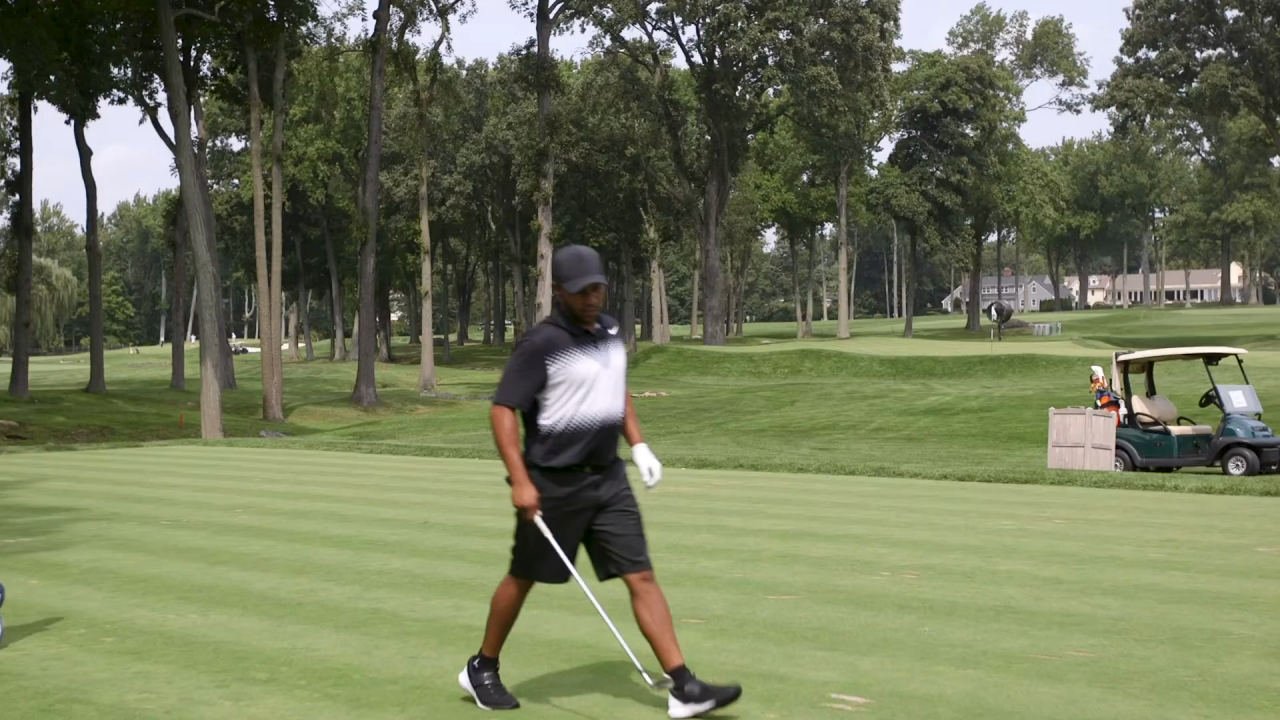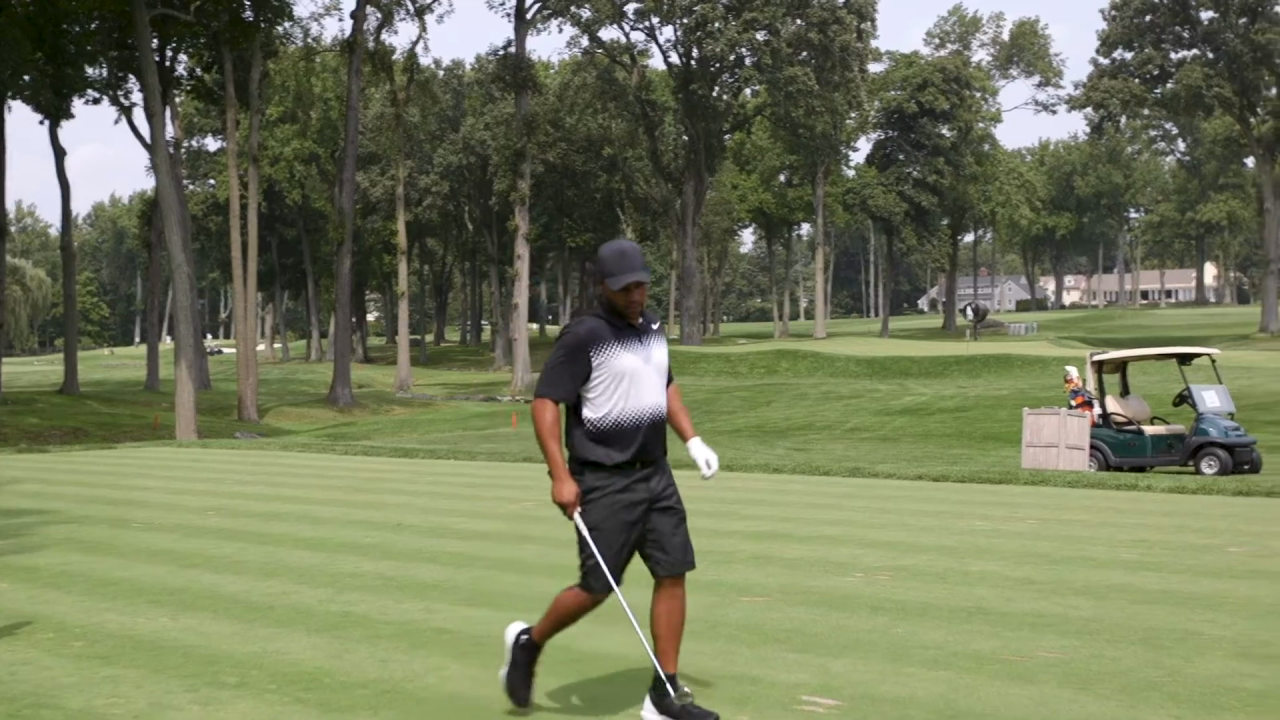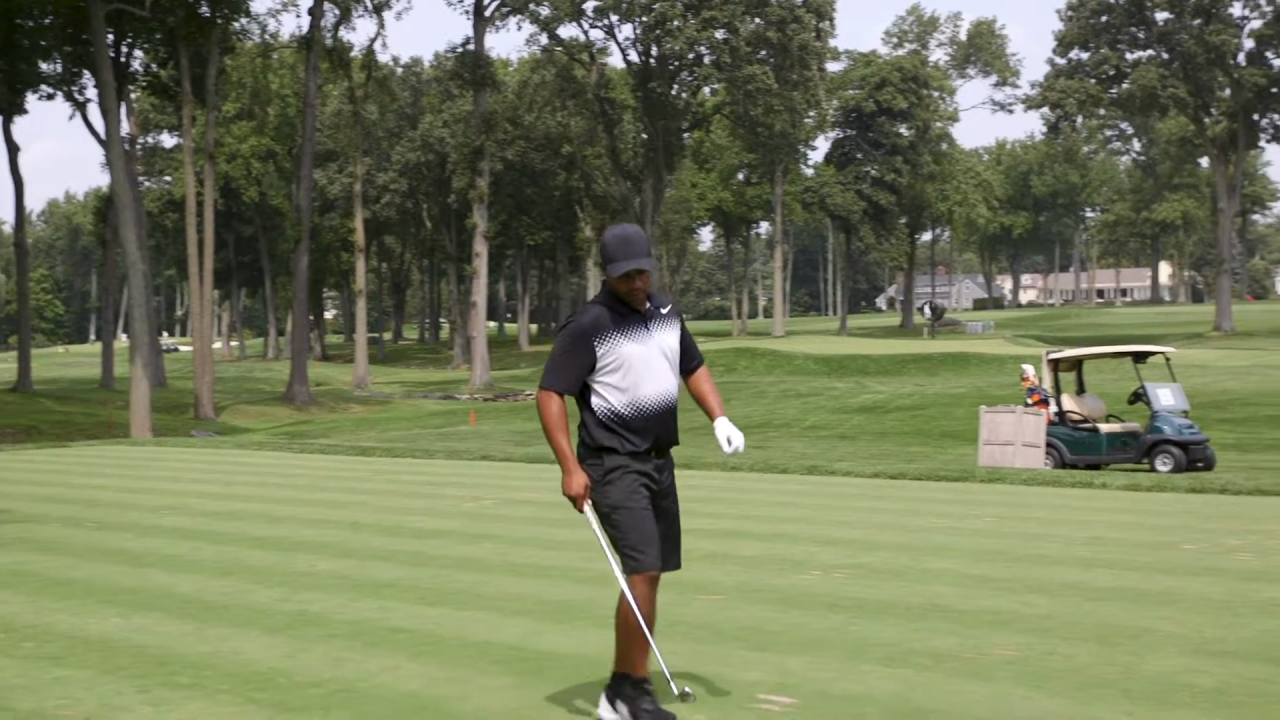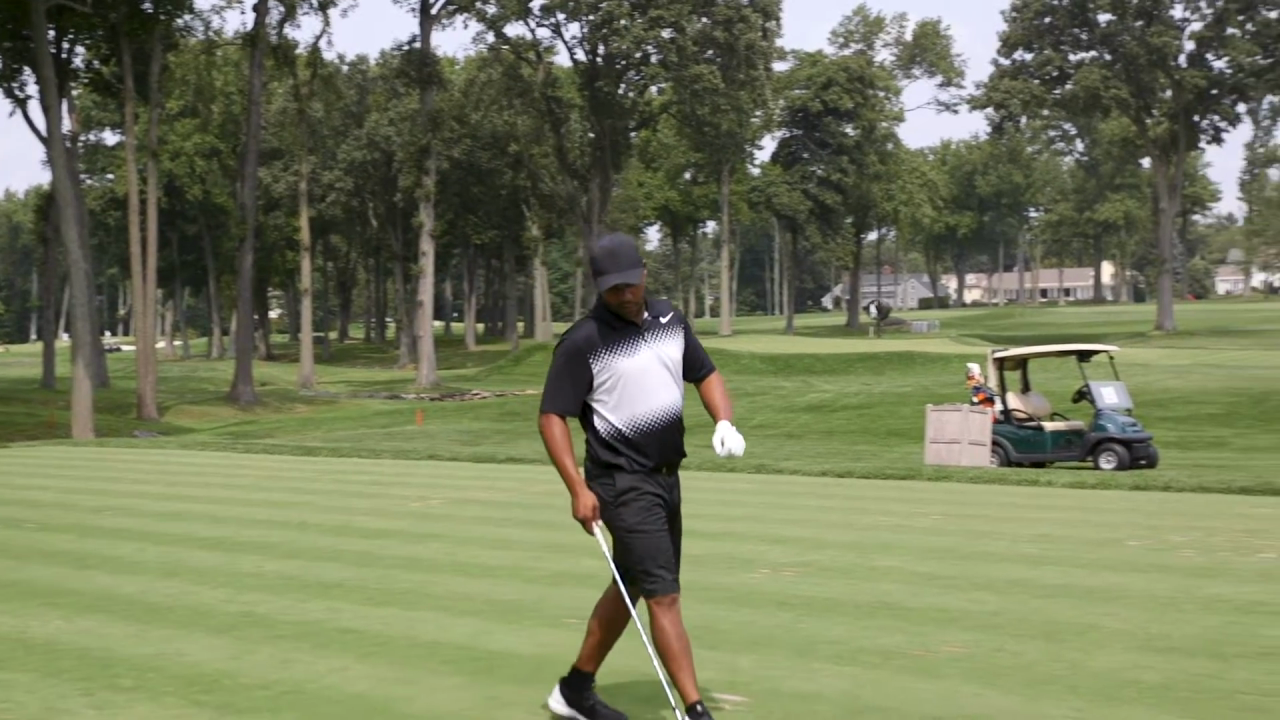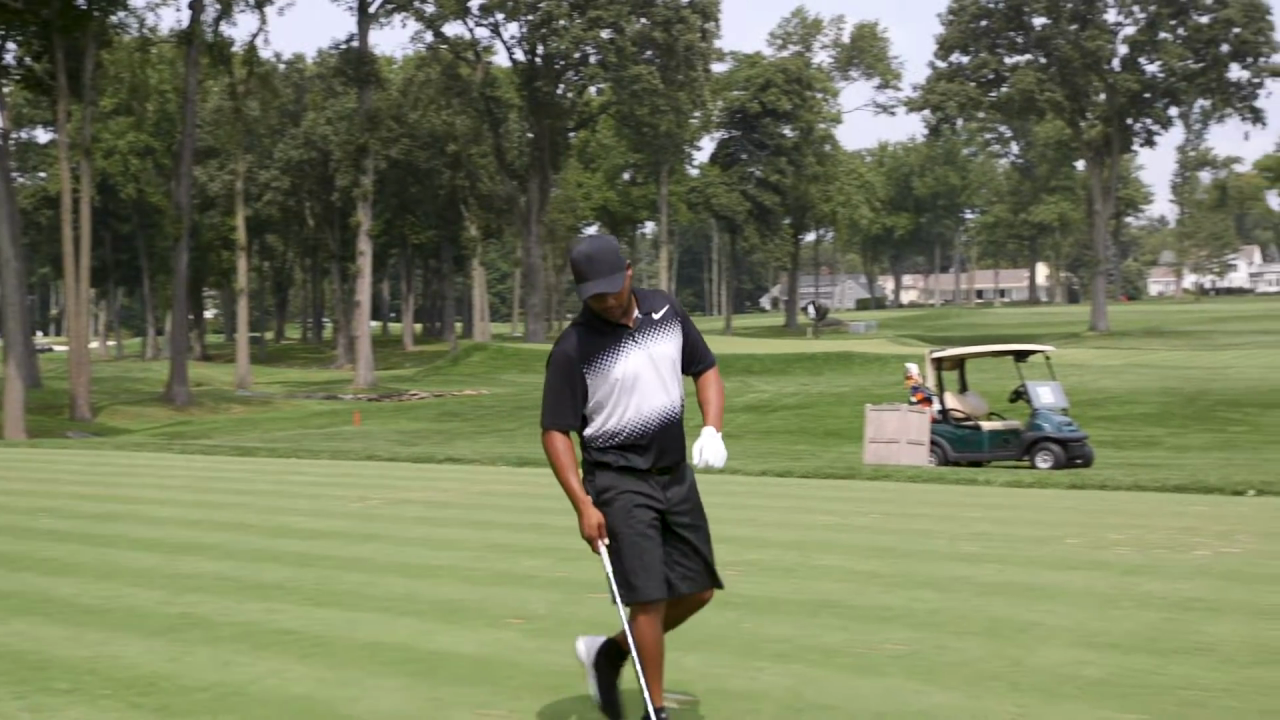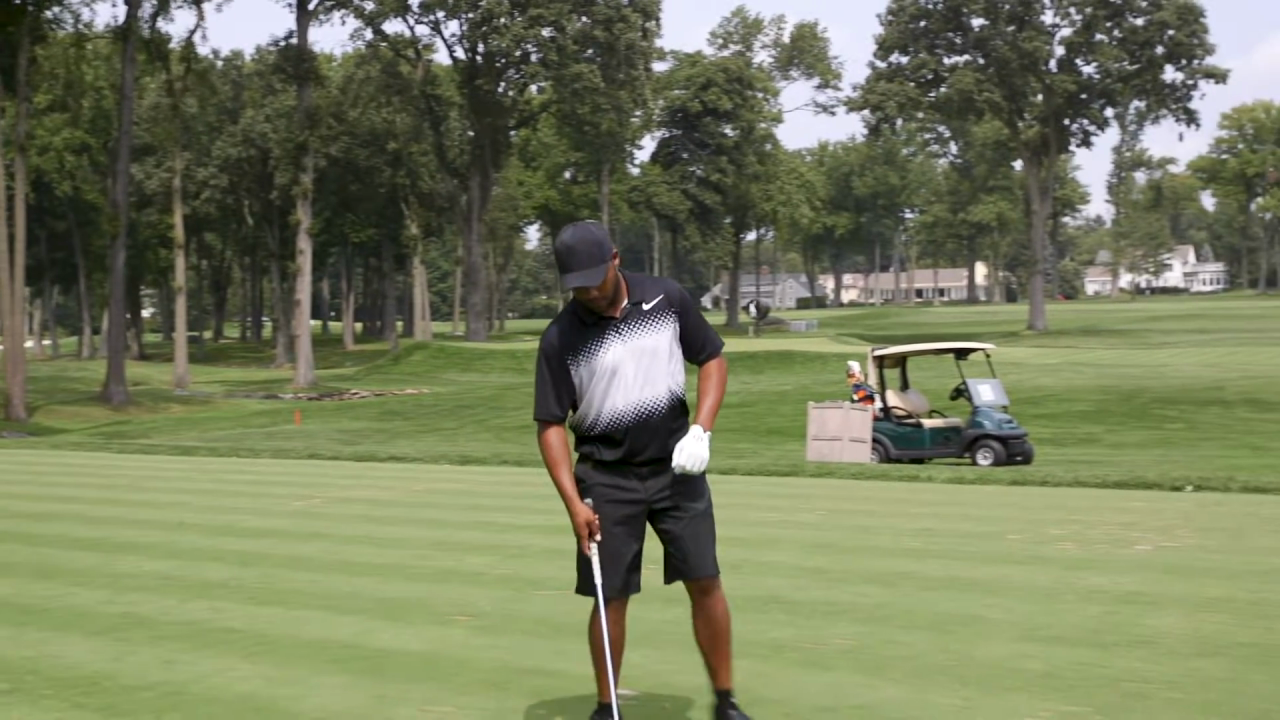
dt=0.4s
person 1, frame 1
left shoulder: (611, 331)
right shoulder: (540, 343)
right elbow: (503, 410)
left wrist: (639, 445)
right wrist: (520, 480)
left hip: (608, 478)
right hip: (556, 483)
left knee: (642, 577)
right knee: (525, 577)
right ankle: (482, 667)
person 1, frame 2
left shoulder: (653, 327)
right shoulder: (583, 336)
right elbow: (544, 403)
left wrist: (692, 439)
right wrist: (560, 475)
left hip: (655, 473)
right hip: (604, 479)
left knee: (672, 576)
right knee: (597, 587)
right ankle: (529, 642)
person 1, frame 3
left shoulder: (666, 311)
right shoulder: (588, 324)
left elbow: (694, 368)
right elbow: (549, 394)
left wrist: (720, 419)
right wrist: (570, 468)
left hip: (659, 462)
right hip: (613, 466)
left knee: (644, 575)
right knee: (643, 571)
person 1, frame 4
left shoulder: (669, 317)
right shoulder: (583, 340)
left elbow: (706, 374)
right elbow: (552, 417)
left wrist: (724, 423)
right wrist: (577, 488)
left hip: (665, 476)
right hip: (622, 482)
left knee: (633, 588)
right knee: (663, 595)
person 1, frame 5
left shoulder: (667, 310)
right shoulder: (573, 348)
left elbow: (705, 370)
right elbow: (556, 432)
left wrist: (711, 430)
right wrist: (582, 505)
left hip: (676, 475)
right hip: (619, 483)
left knee: (698, 590)
right knee: (646, 600)
left ankle: (606, 653)
person 1, frame 6
left shoulder: (667, 298)
right shoulder: (560, 338)
left elbow: (712, 359)
right elbow: (551, 425)
left wrist: (699, 431)
right wrist: (574, 502)
left hip: (674, 467)
right hip: (607, 476)
left knee: (704, 582)
right knee: (611, 597)
